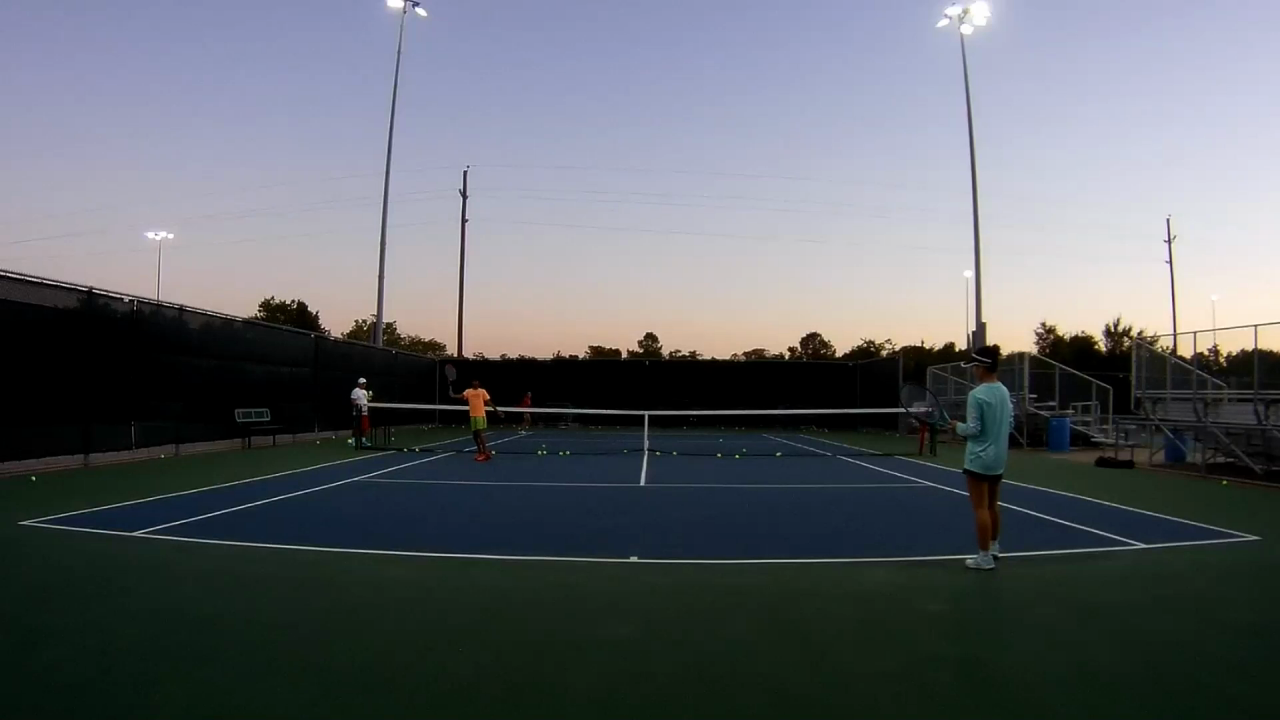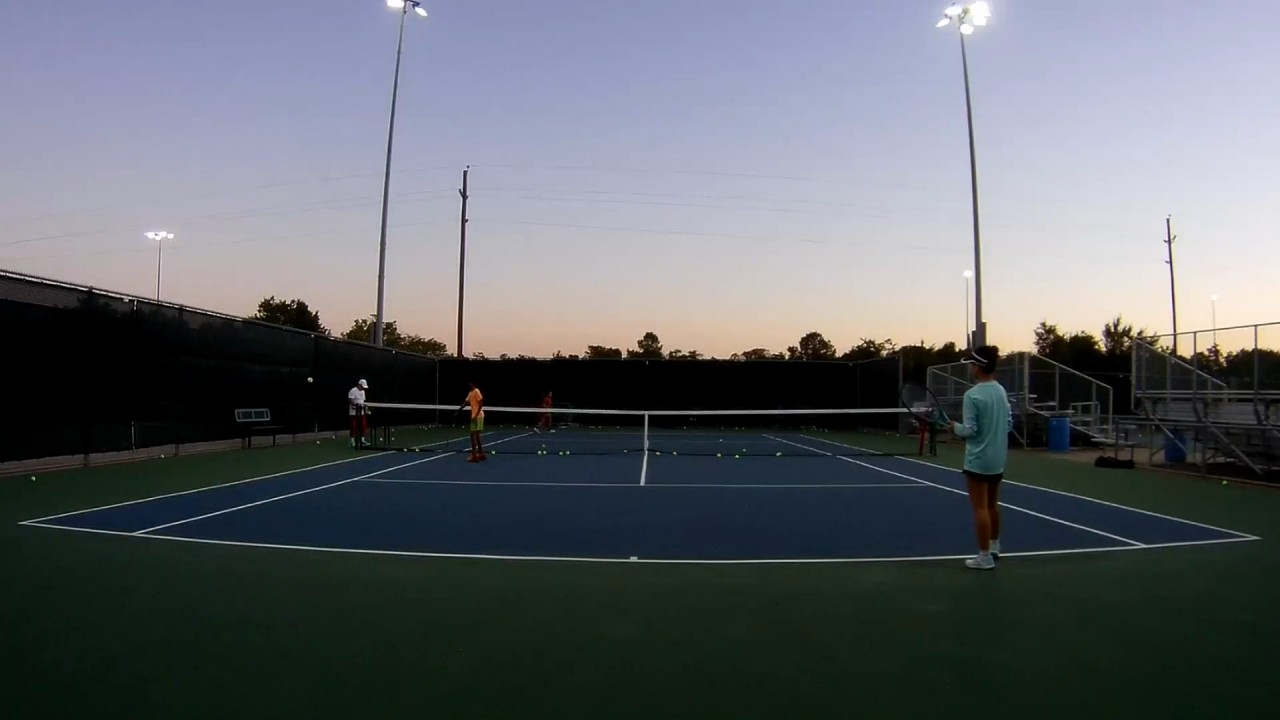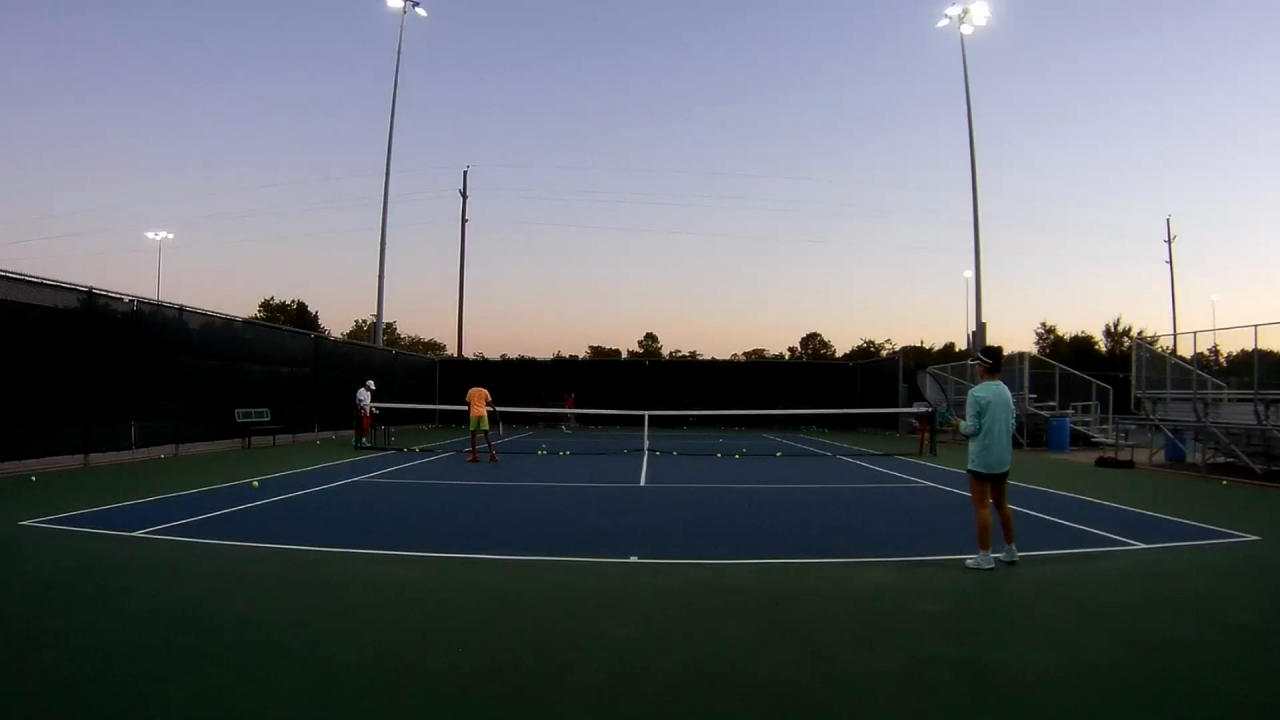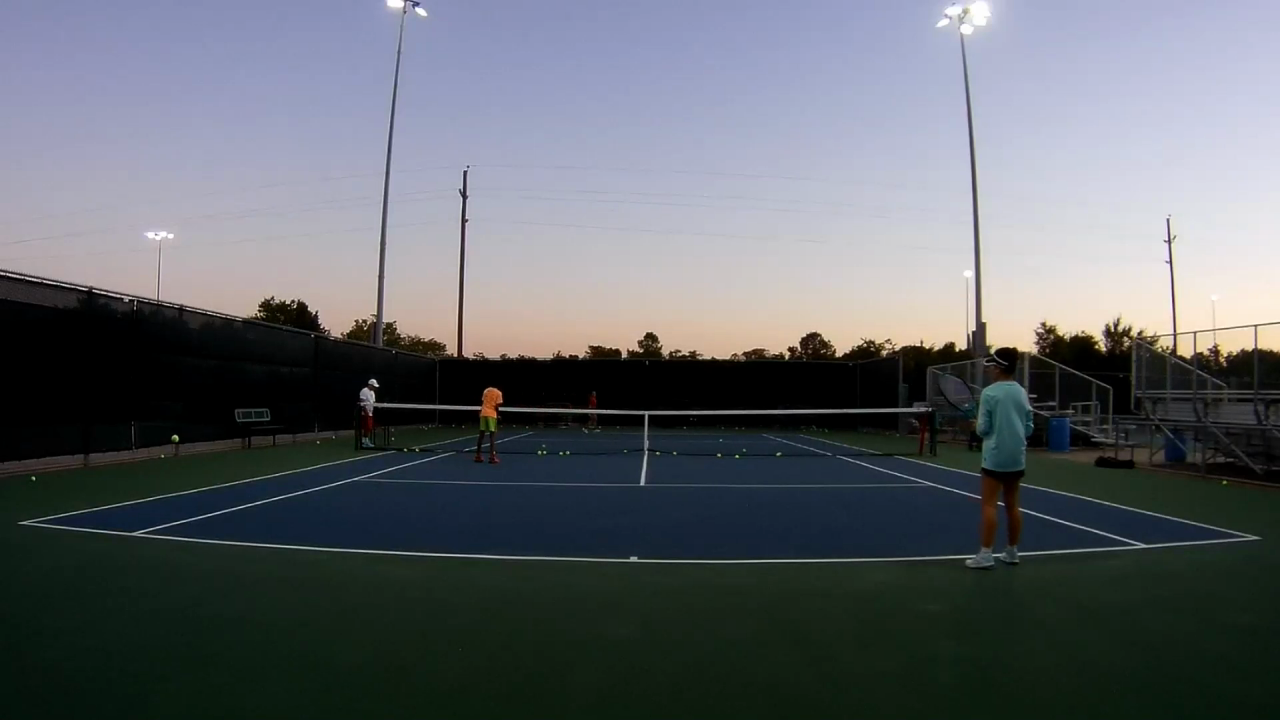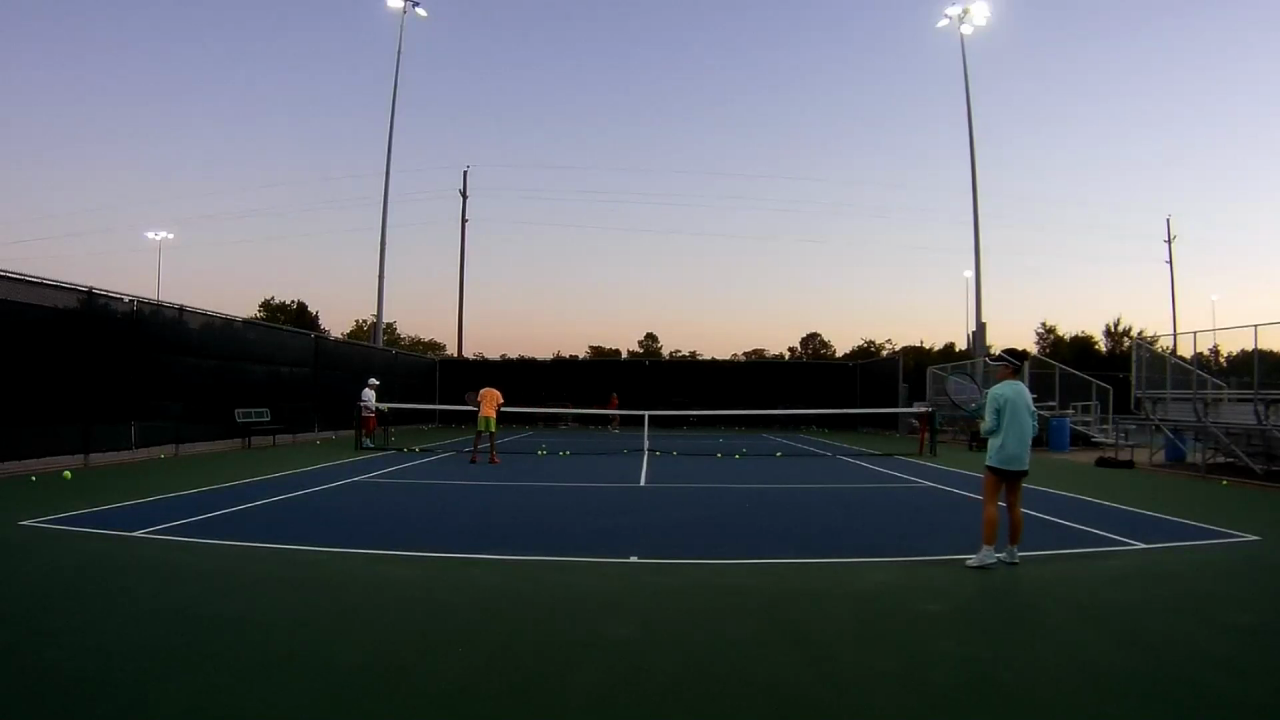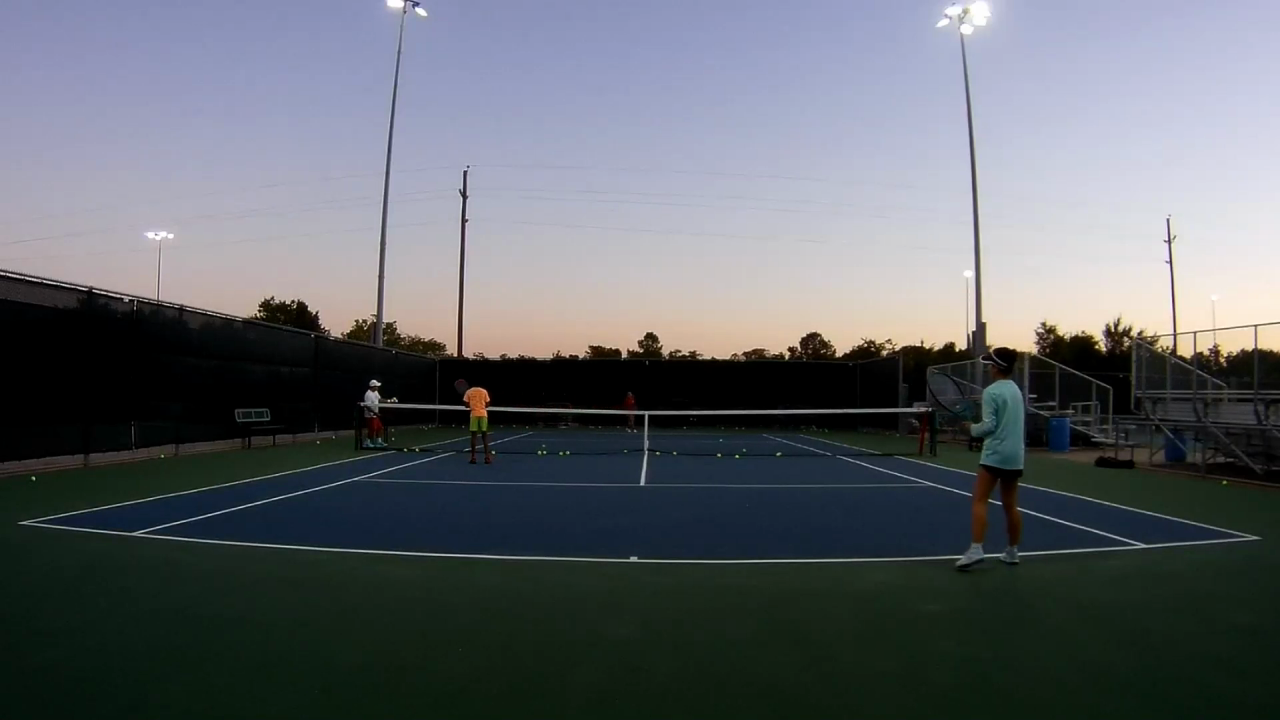
dt=0.5s
person 1, frame 1
left shoulder: (977, 395)
right shoulder: (1004, 392)
left elbow: (973, 429)
right elbow: (1010, 424)
left wrist: (957, 426)
left hip: (979, 459)
right hip: (998, 458)
left knee: (980, 508)
right knee: (992, 505)
left ankle: (985, 557)
right ankle: (994, 546)
person 1, frame 2
left shoulder: (972, 395)
right shoulder: (1001, 391)
left elbow: (970, 430)
right elbow: (1008, 423)
left wrist: (955, 427)
left hip: (979, 458)
right hip: (998, 457)
left knee: (980, 508)
right knee: (992, 504)
left ankle: (984, 557)
right ankle: (994, 545)
person 1, frame 3
left shoulder: (976, 393)
right shoulder: (1005, 391)
left elbow: (972, 428)
right elbow: (1012, 425)
left wrist: (960, 424)
left hip: (982, 458)
right hip: (1003, 457)
left knee: (982, 508)
right knee: (1002, 505)
left ankle: (985, 557)
right ankle: (1010, 550)
person 1, frame 4
left shoulder: (989, 393)
right shoulder: (1022, 392)
left elbow: (983, 428)
right elbow: (1029, 427)
left wrist: (977, 425)
left hip: (995, 456)
right hip: (1016, 456)
left knee: (989, 505)
right knee: (1012, 505)
left ankle: (985, 554)
right ankle: (1012, 551)
person 1, frame 5
left shoulder: (997, 391)
right shoulder: (1026, 393)
left elbow: (990, 425)
right elbow: (1034, 427)
left wrist: (982, 427)
left hip: (1000, 455)
right hip: (1021, 456)
left knee: (990, 503)
right knee: (1014, 504)
left ankle: (987, 552)
right ankle: (1012, 551)
person 1, frame 6
left shoulder: (992, 391)
right shoulder: (1016, 390)
left elbow: (988, 426)
left wrist: (972, 428)
left hip: (995, 454)
right hip: (1015, 455)
left knee: (979, 502)
right knee: (1010, 504)
left ankle: (975, 549)
right ankle: (1013, 551)
